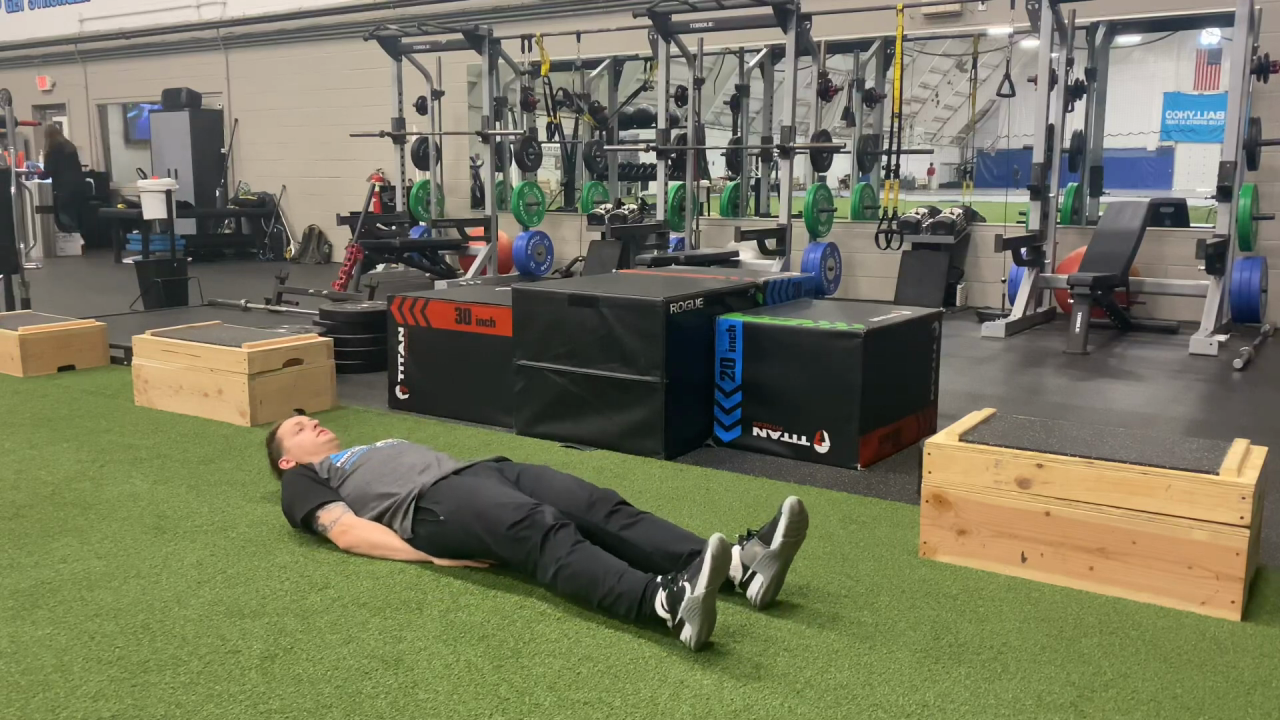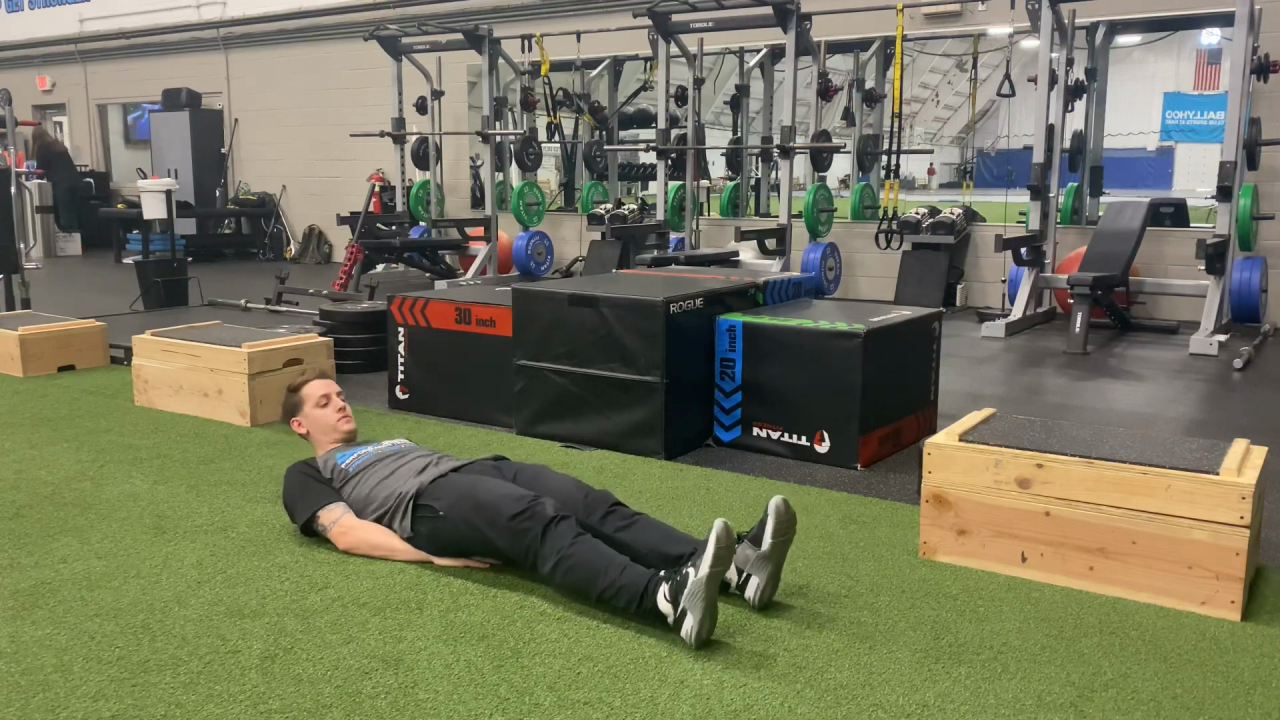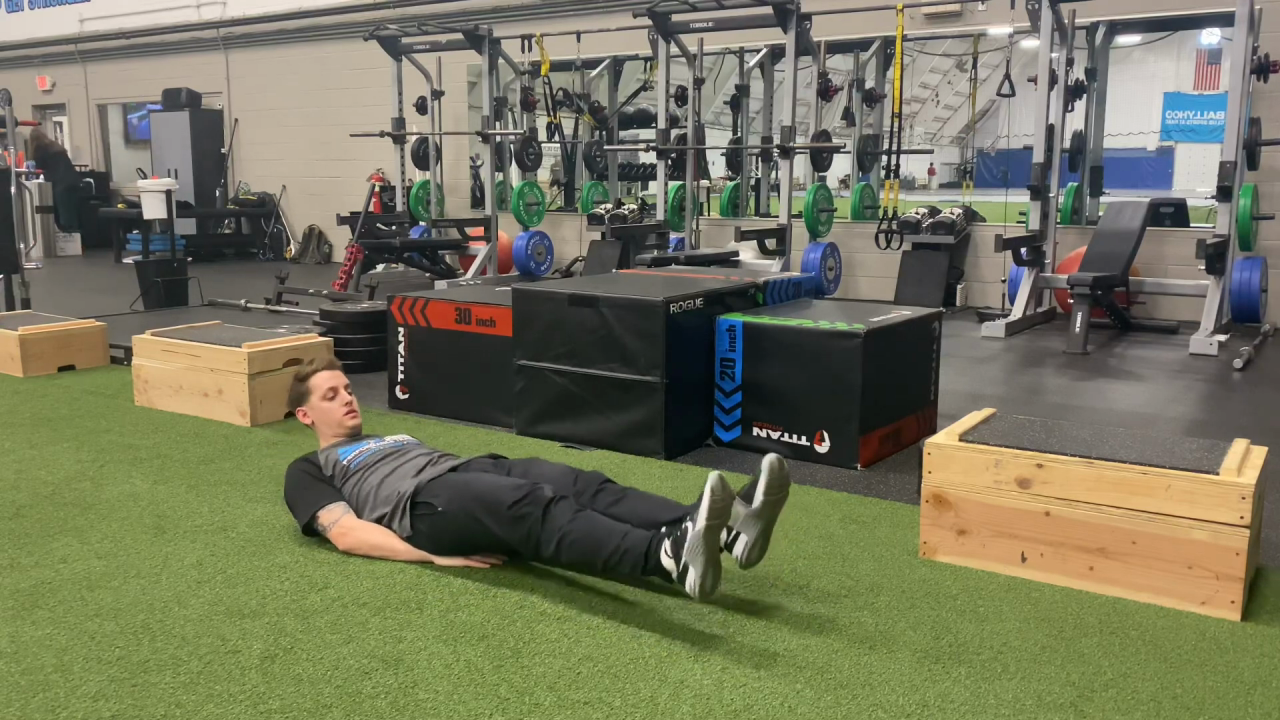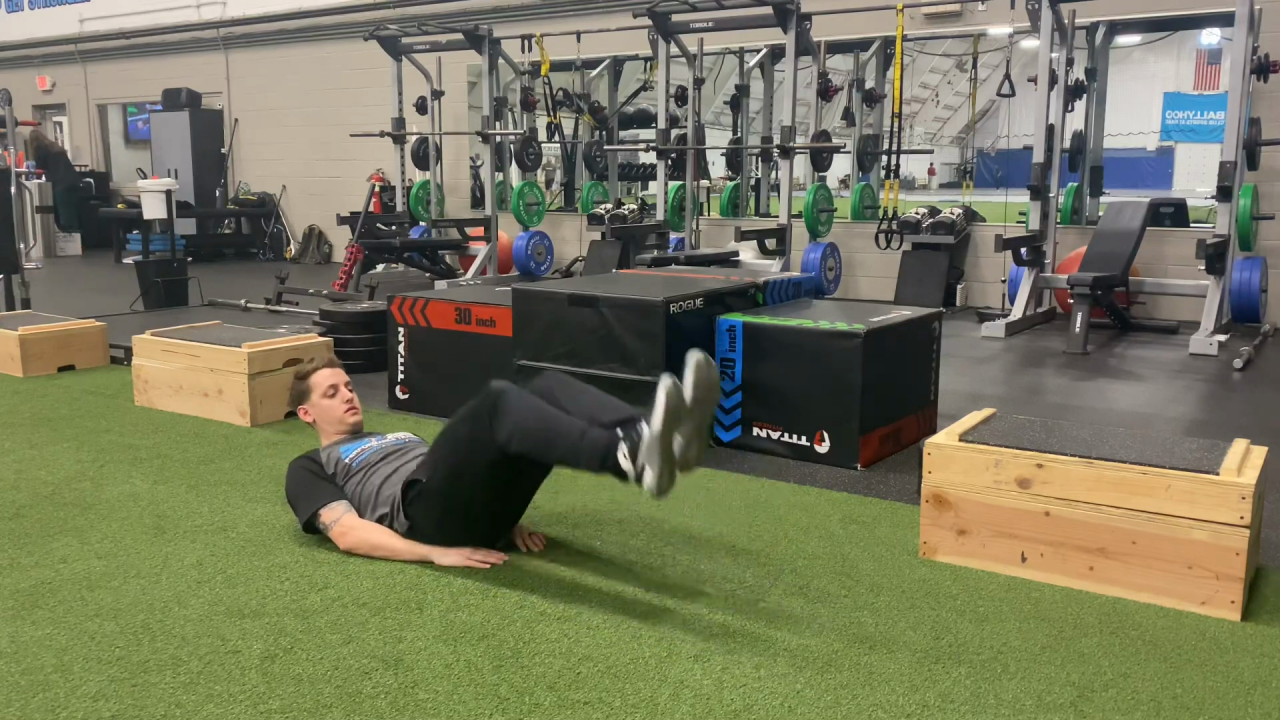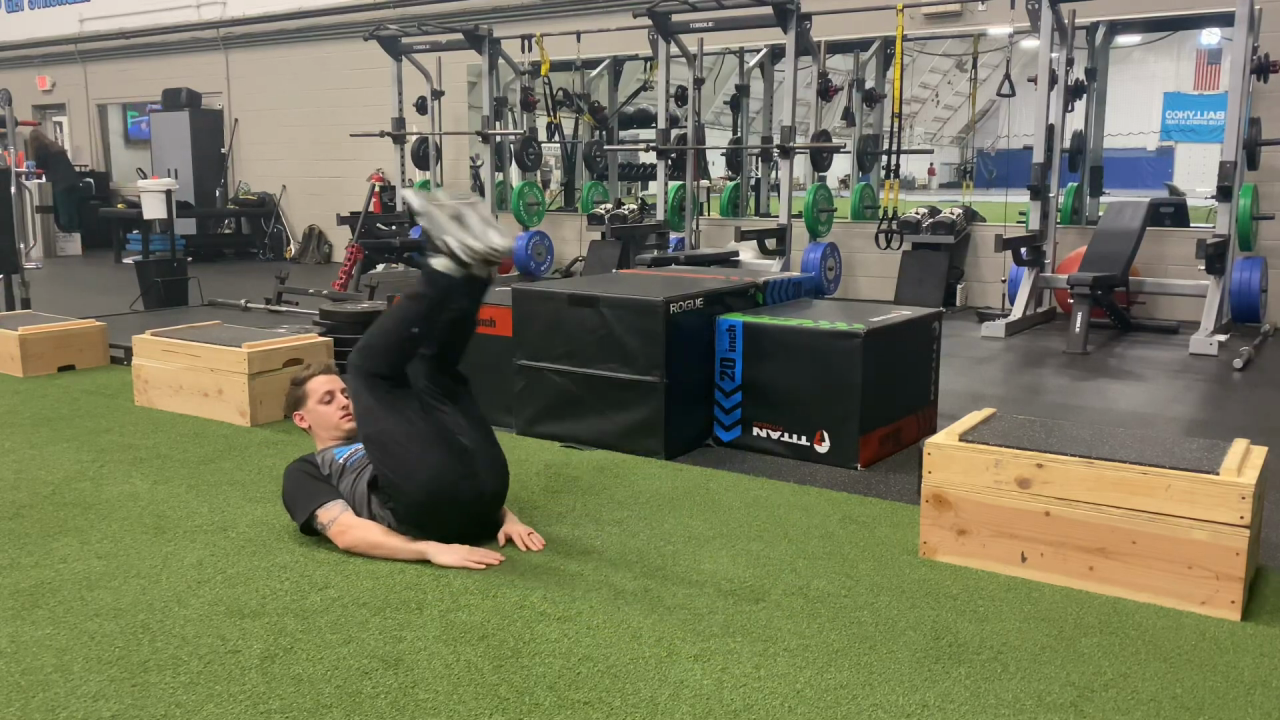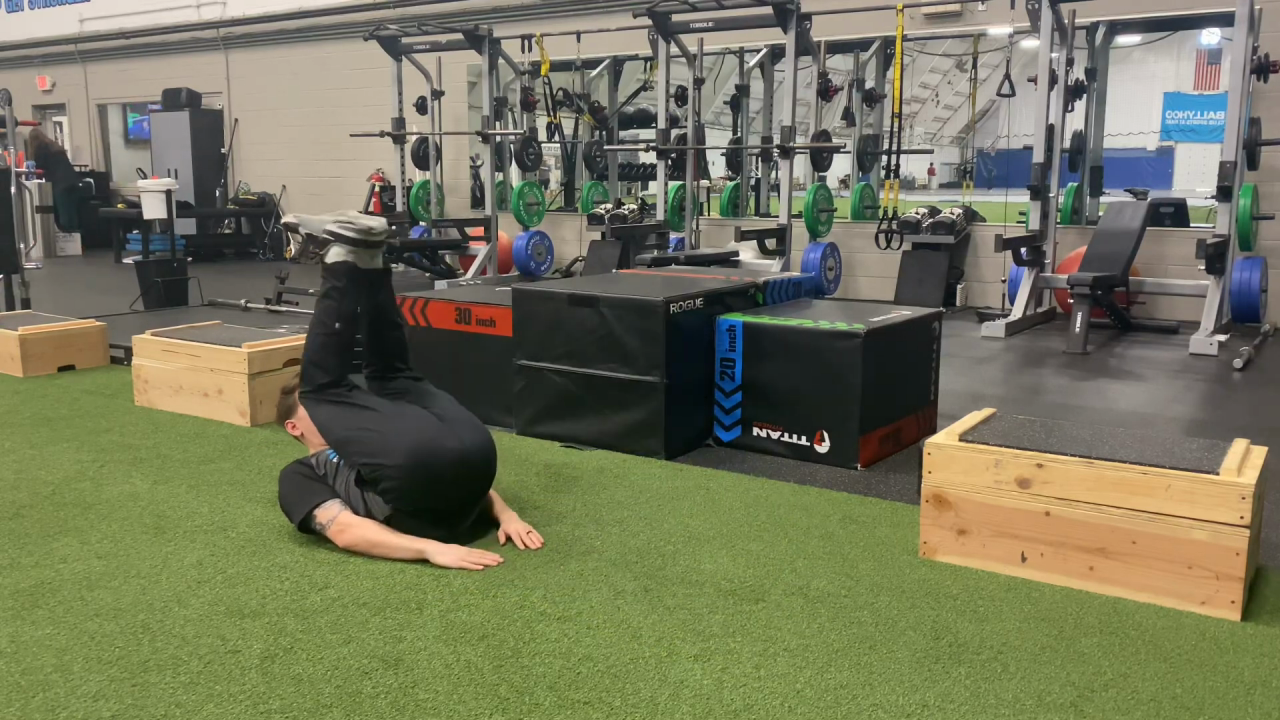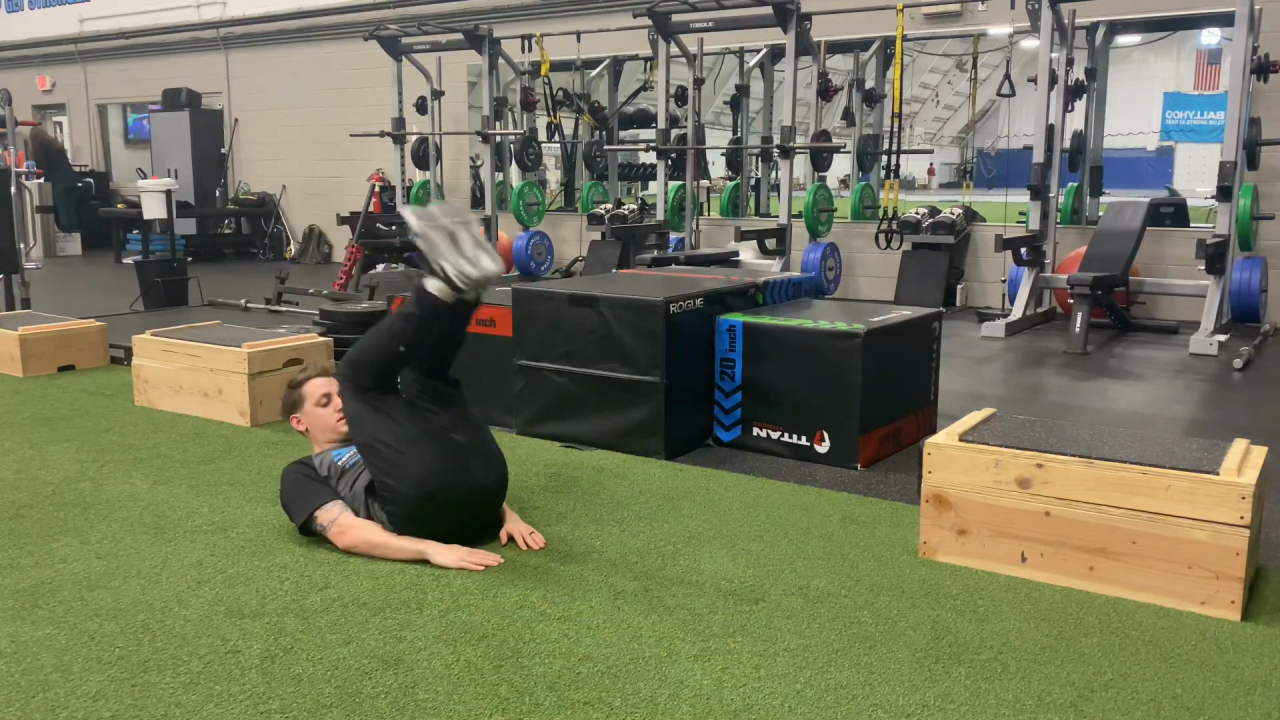
dt=0.4s
person 1, frame 1
left shoulder: (378, 449)
right shoulder: (305, 481)
right elbow: (347, 532)
right wrist: (433, 556)
right hip: (432, 501)
left knee: (601, 509)
right knee: (542, 531)
left ankle: (741, 565)
right ankle: (666, 601)
person 1, frame 2
left shoulder: (389, 445)
right shoulder: (308, 476)
right elbow: (347, 533)
right wrist: (433, 555)
right hip: (430, 505)
left knee: (593, 506)
right knee: (542, 523)
left ankle: (734, 568)
right ankle: (668, 597)
person 1, frame 3
left shoulder: (395, 440)
right shoulder: (309, 471)
right elbow: (347, 534)
left wrist: (508, 534)
right wrist: (435, 554)
right hip: (425, 507)
left knee: (583, 486)
right knee: (539, 506)
left ankle: (723, 528)
right ankle: (671, 557)
person 1, frame 4
left shoulder: (393, 438)
right shoulder: (311, 468)
right elbow: (347, 533)
left wrist: (506, 517)
right wrist: (433, 552)
left hip: (482, 502)
right hip: (429, 510)
left knee: (548, 388)
right knee: (497, 402)
left ankle: (648, 442)
right ankle: (631, 456)
person 1, frame 5
left shoulder: (378, 447)
right shoulder: (306, 471)
right elbow: (344, 532)
left wrist: (505, 515)
right wrist: (431, 550)
left hip: (479, 497)
right hip: (427, 507)
left knee: (431, 361)
right knee: (370, 365)
left ankle: (472, 266)
right ankle: (453, 261)
person 1, frame 6
left shoulder: (364, 450)
right shoulder: (301, 474)
right elbow: (344, 531)
left wrist: (505, 514)
right wrist: (431, 549)
left knee: (390, 378)
right knee: (322, 388)
left ankle: (362, 258)
right ankle: (347, 258)
person 1, frame 7
right shoulder: (303, 474)
right elbow: (345, 533)
left wrist: (507, 514)
right wrist: (433, 550)
left hip: (478, 493)
right hip: (426, 510)
left knee: (424, 373)
right knee: (362, 375)
left ankle: (456, 288)
right ankle: (447, 282)
